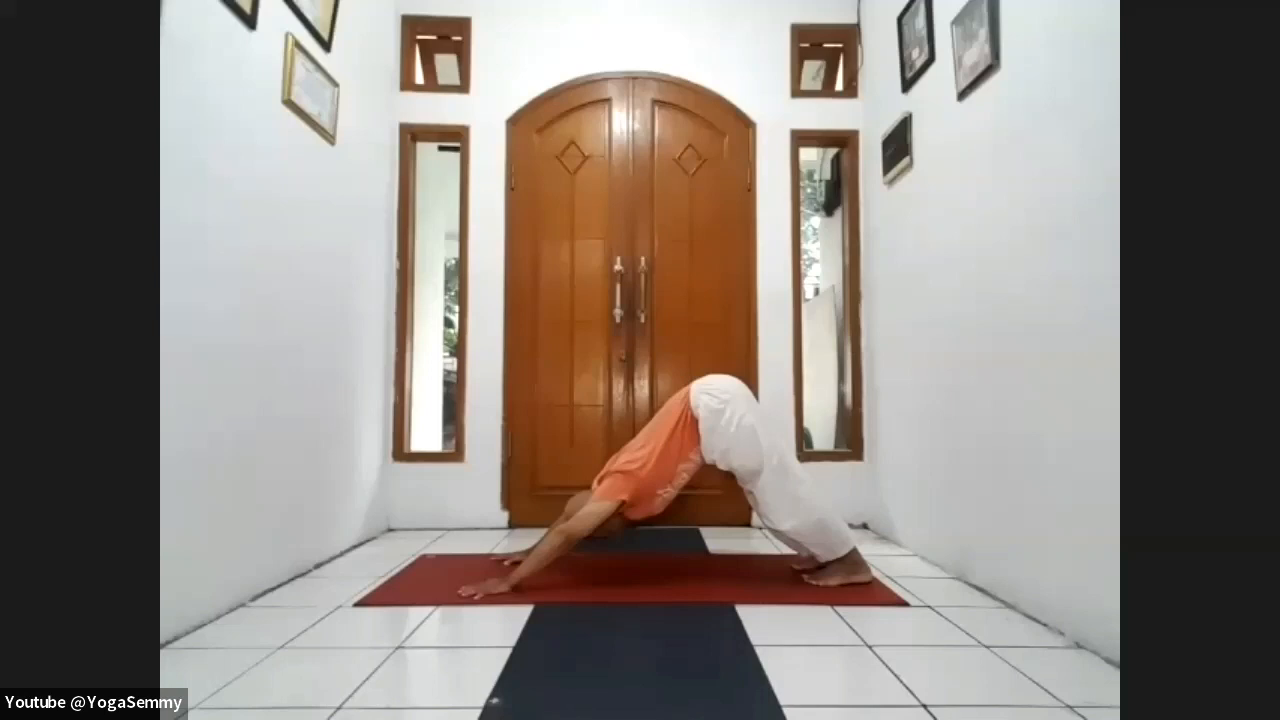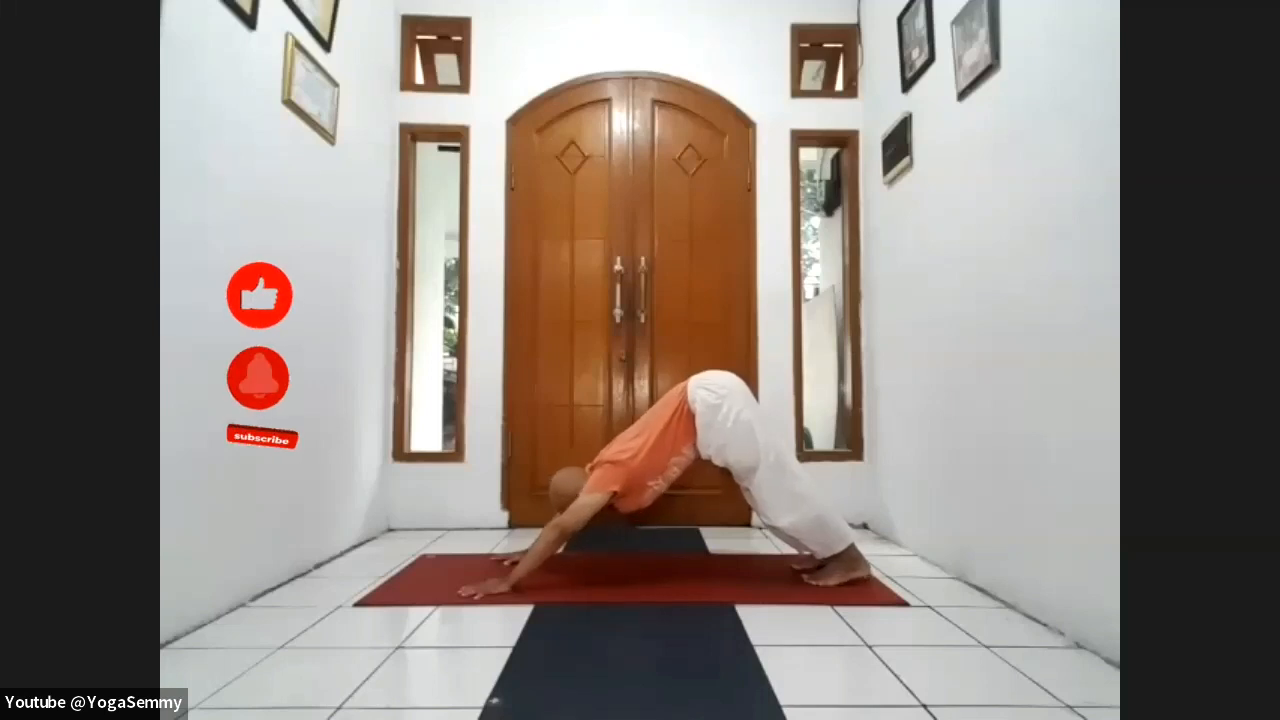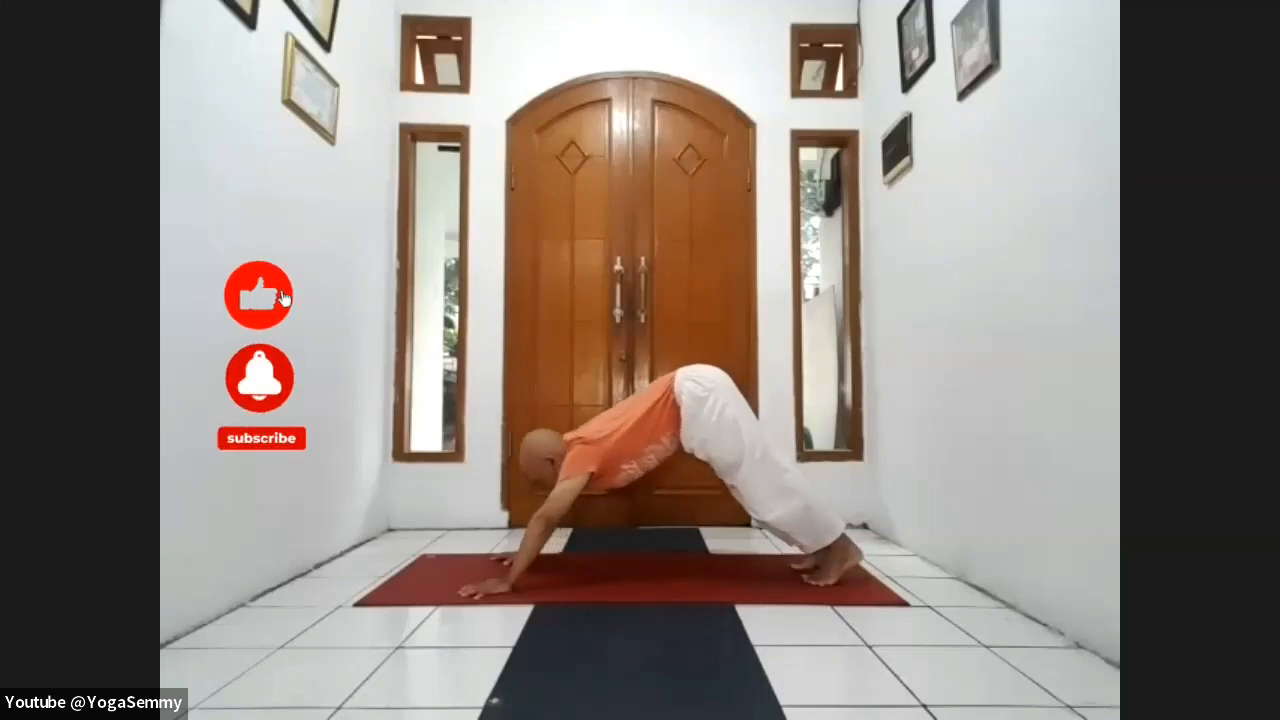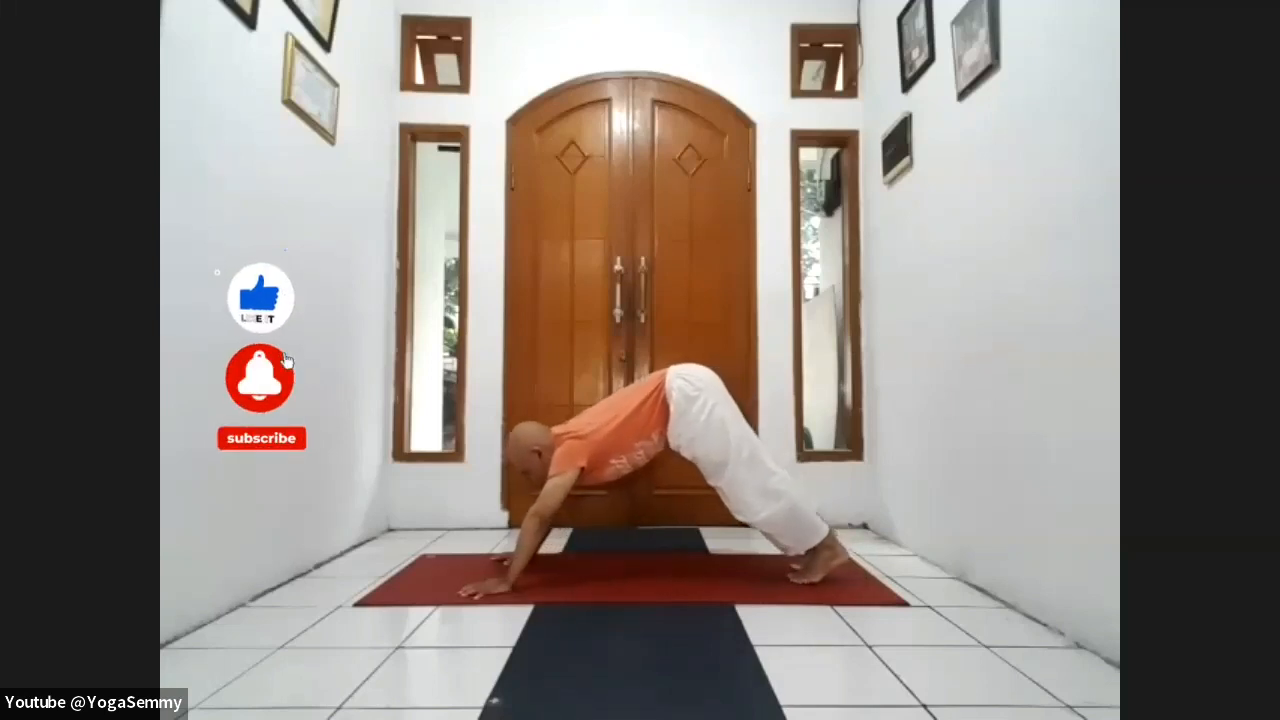
dt=0.7s
person 1, frame 1
left shoulder: (618, 488)
right shoulder: (612, 486)
left elbow: (568, 532)
right elbow: (566, 523)
left wrist: (510, 580)
right wrist: (533, 551)
left hip: (715, 406)
right hip: (714, 401)
left knee: (776, 485)
right knee: (770, 483)
left ankle: (849, 561)
right ankle: (826, 551)
person 1, frame 2
left shoulder: (607, 477)
right shoulder: (602, 475)
left elbow: (562, 526)
right elbow: (563, 522)
left wrist: (508, 580)
right wrist: (531, 554)
left hip: (712, 402)
right hip: (710, 397)
left knee: (773, 482)
right knee: (768, 479)
left ankle: (847, 558)
right ankle: (829, 550)
person 1, frame 3
left shoulder: (579, 456)
right shoulder: (575, 449)
left elbow: (545, 518)
right elbow: (550, 517)
left wrist: (507, 580)
right wrist: (526, 555)
left hip: (697, 396)
right hip: (694, 395)
left knee: (760, 477)
right knee: (757, 476)
left ankle: (839, 547)
right ankle: (824, 547)
person 1, frame 4
left shoulder: (569, 450)
right shoulder: (562, 442)
left elbow: (539, 515)
right elbow: (545, 515)
left wrist: (507, 580)
right wrist: (523, 555)
left hip: (686, 395)
right hip: (683, 392)
left knee: (748, 480)
right knee: (744, 478)
left ankle: (823, 545)
right ankle: (813, 544)
